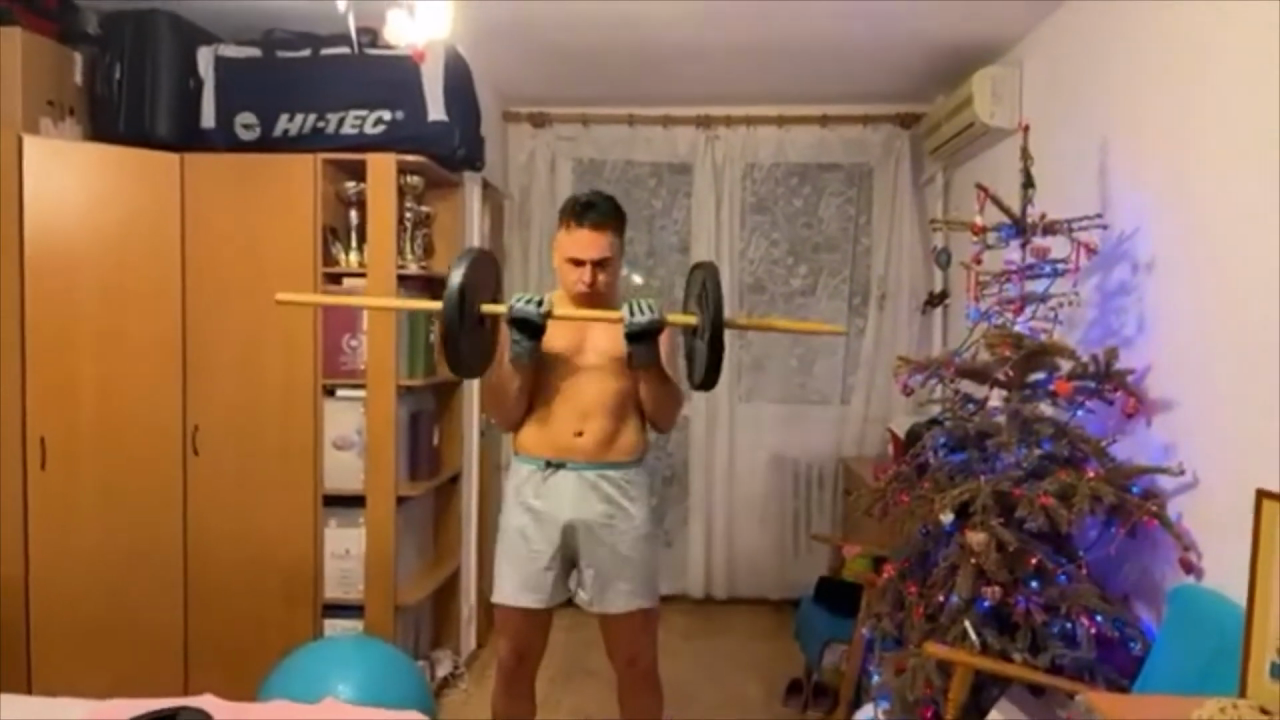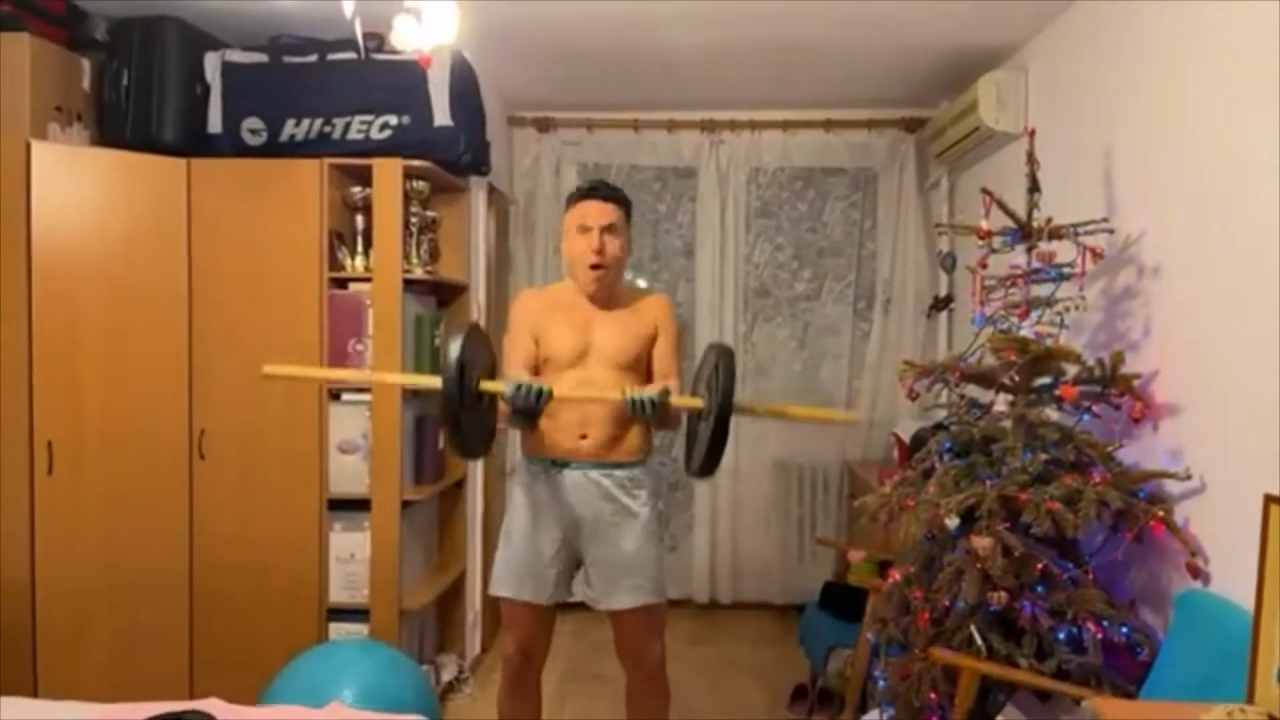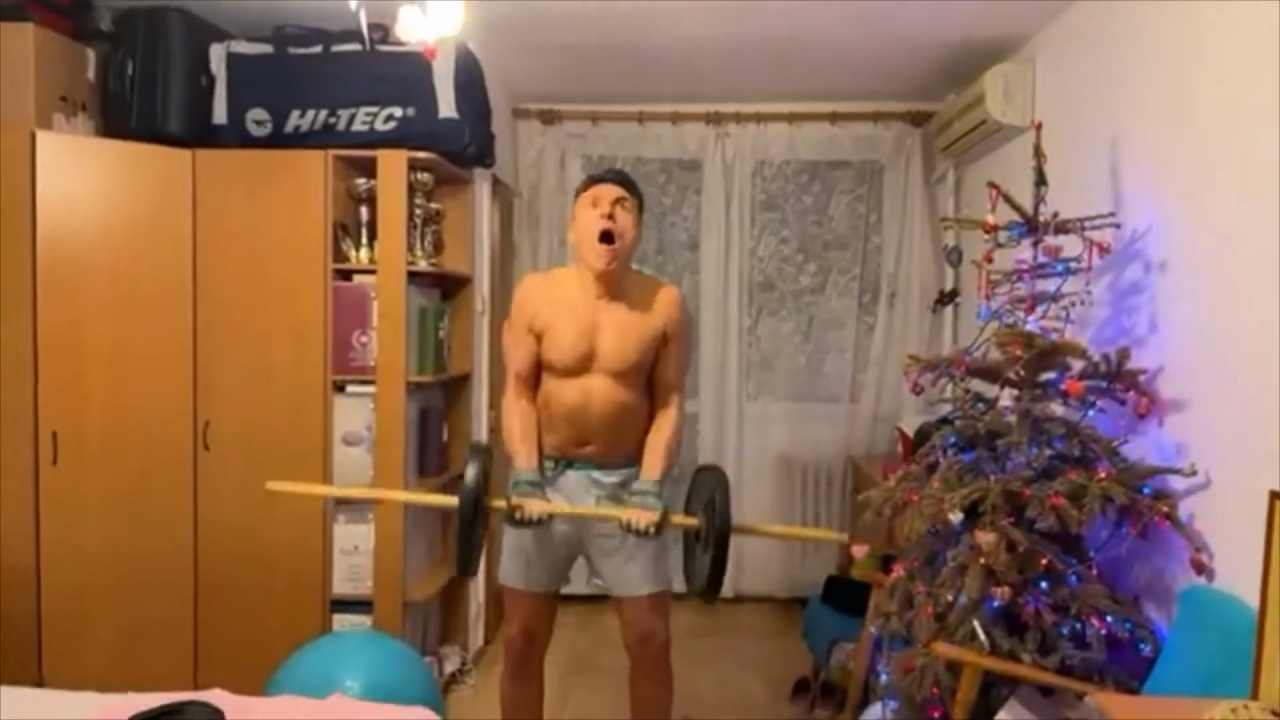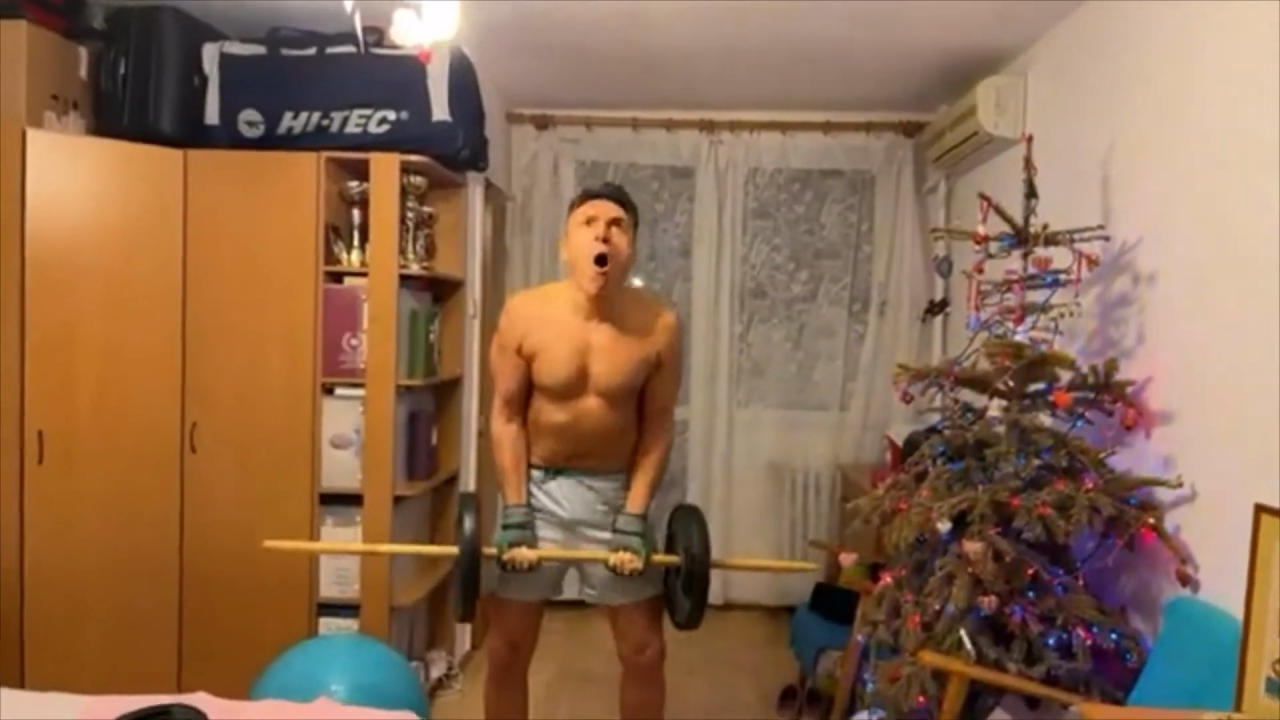
dt=0.3s
person 1, frame 1
left shoulder: (643, 316)
right shoulder: (526, 313)
left elbow: (665, 417)
right elbow: (502, 414)
left wrist: (647, 351)
right wrist: (520, 342)
left hip: (617, 492)
right hip: (535, 489)
left knee: (636, 660)
right knee: (514, 656)
person 1, frame 2
left shoulder: (654, 310)
right shoulder: (532, 305)
left elbow: (673, 406)
right elbow: (508, 404)
left wrist: (657, 403)
right wrist: (519, 399)
left hip: (623, 491)
right hip: (542, 487)
left knee: (645, 657)
right knee: (520, 654)
person 1, frame 3
left shoulder: (664, 304)
right shoulder: (535, 293)
left elbow: (668, 403)
right elbow: (518, 393)
left wrist: (650, 489)
right wrist: (525, 480)
left hip: (624, 484)
right hip: (548, 479)
left knee: (650, 642)
right knee: (522, 641)
person 1, frame 4
left shoulder: (660, 324)
right shoulder: (524, 313)
left elbow: (657, 426)
right elbow: (507, 417)
left wrist: (634, 520)
right wrist: (514, 516)
left hip: (614, 492)
right hip: (539, 488)
left knee: (644, 651)
right knee: (506, 650)
